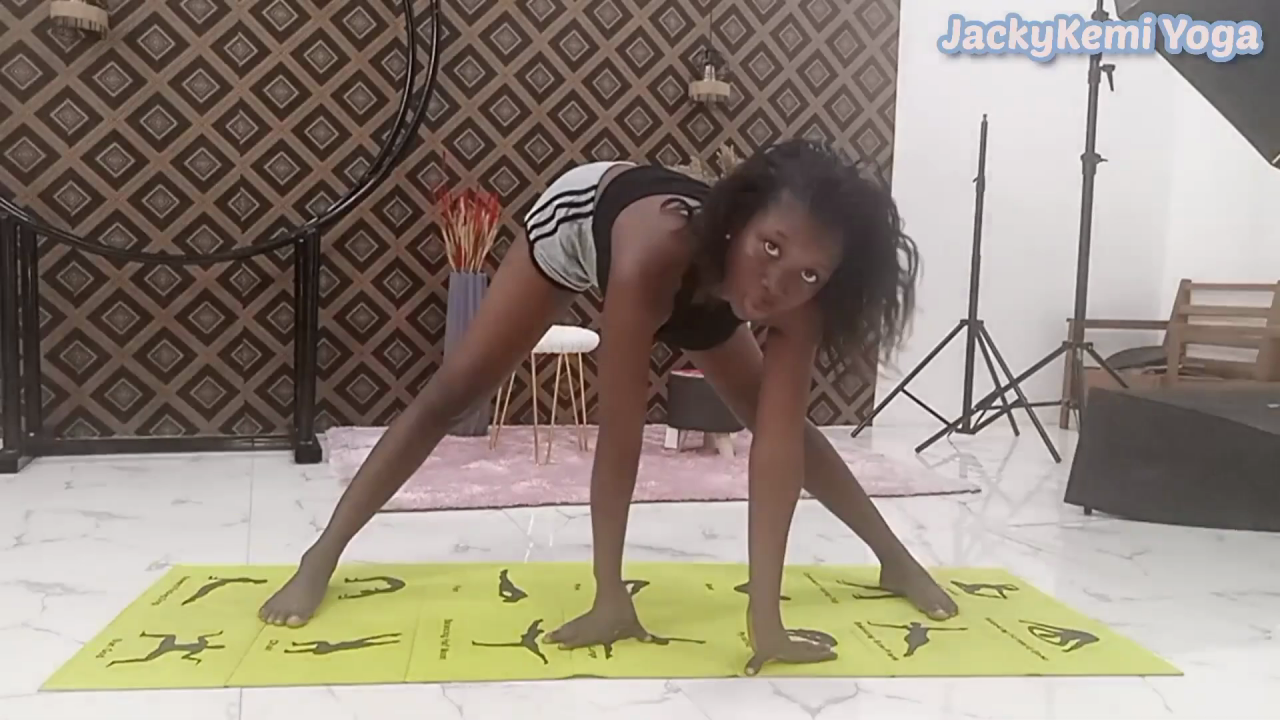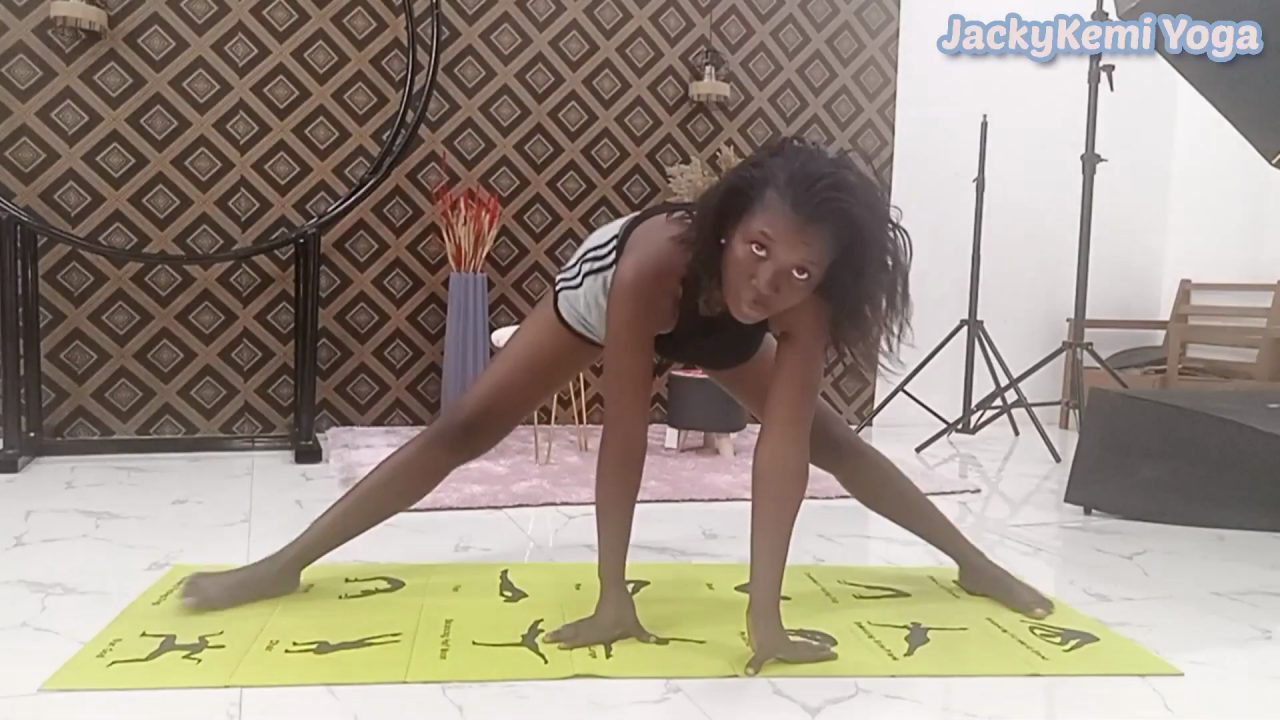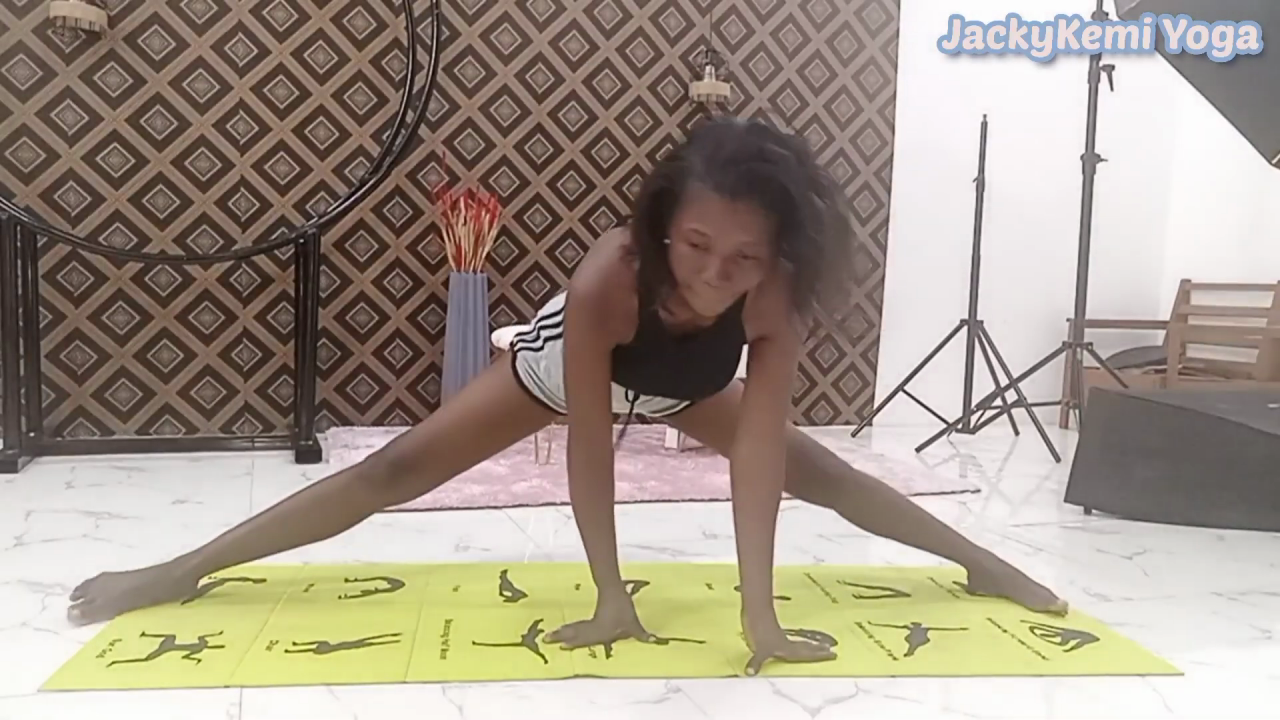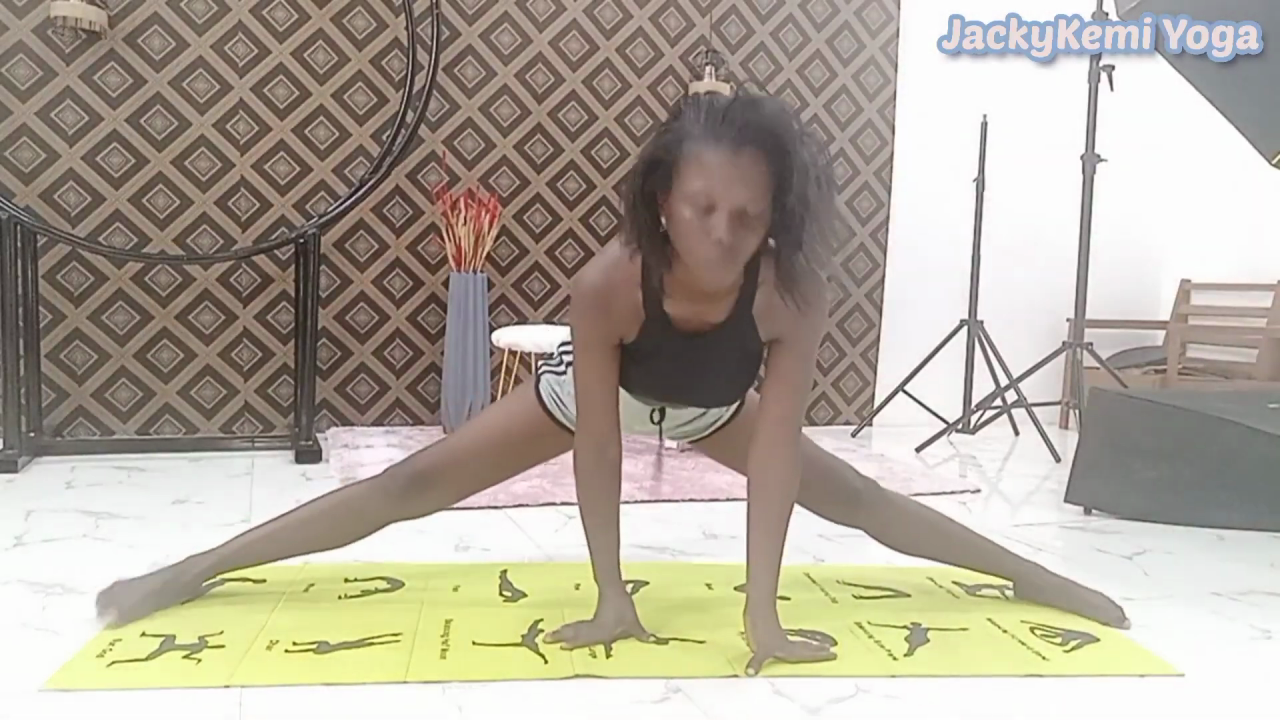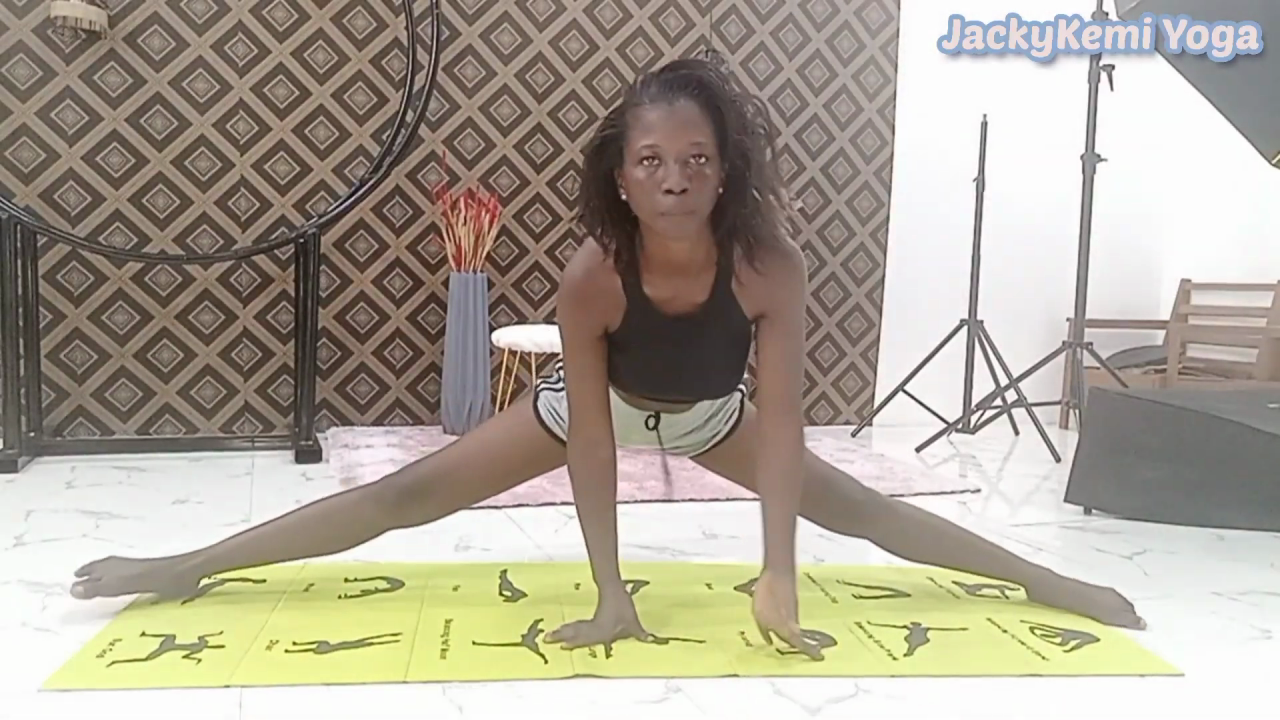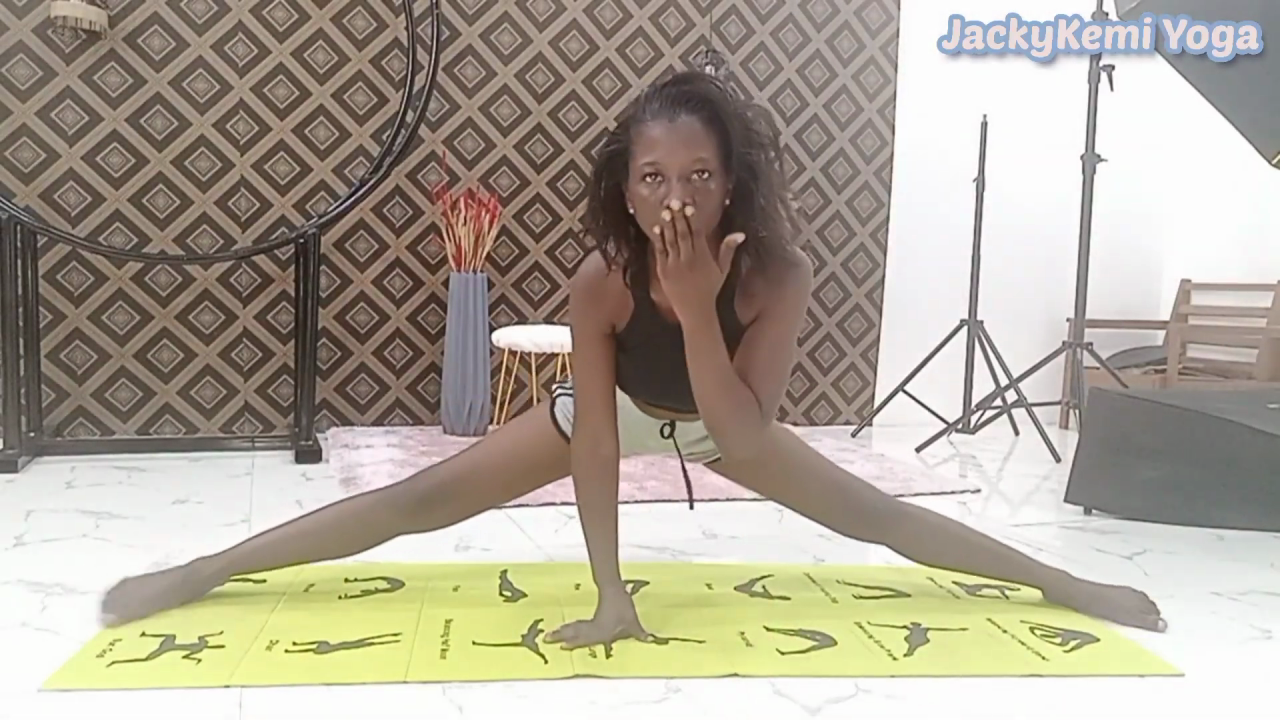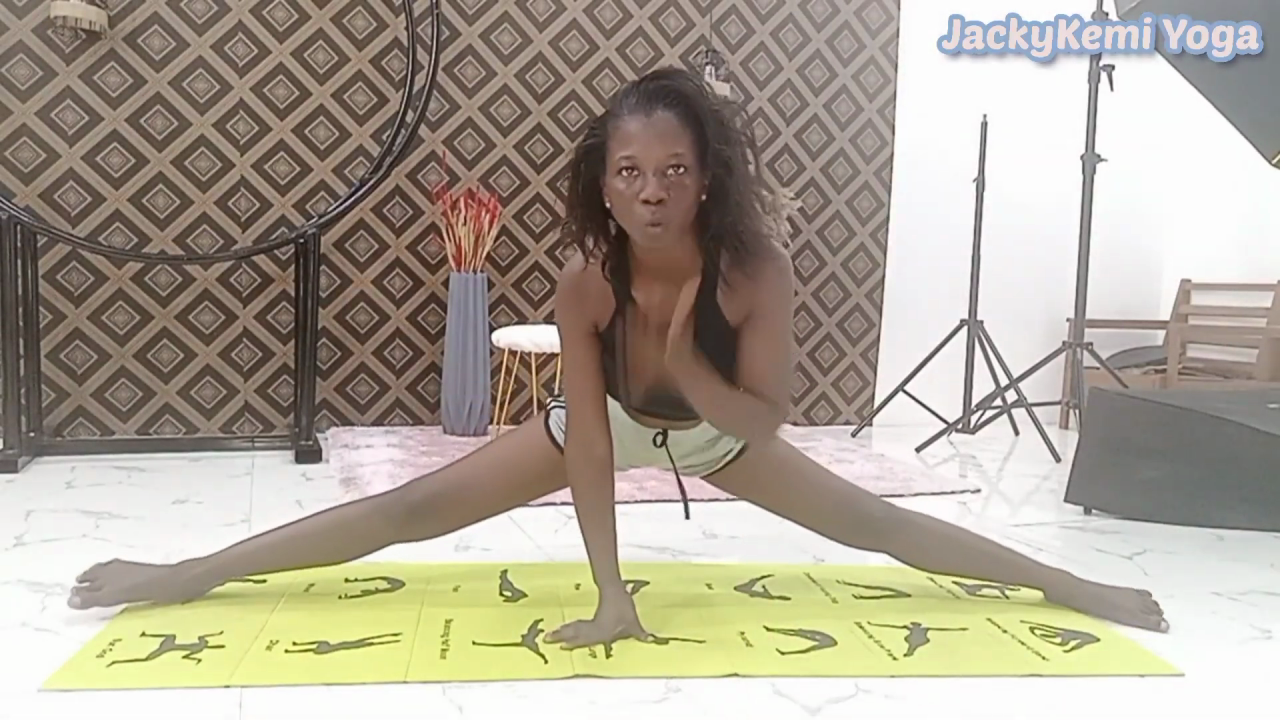
dt=0.7s
person 1, frame 1
left shoulder: (797, 300)
right shoulder: (657, 252)
left elbow: (778, 444)
right elbow: (620, 436)
left wrist: (766, 615)
right wrist: (609, 596)
left hip: (708, 278)
right hip: (582, 212)
left knee: (785, 419)
right knee: (453, 392)
left ankle: (896, 560)
right ankle: (321, 558)
person 1, frame 2
left shoulder: (808, 306)
right shoulder: (655, 261)
left elbow: (783, 453)
right elbow: (623, 441)
left wrist: (766, 616)
right wrist: (612, 600)
left hip: (721, 335)
right hip: (599, 288)
left knee: (832, 441)
right knee: (463, 430)
left ankle: (975, 564)
right ankle: (279, 565)
person 1, frame 3
left shoulder: (784, 298)
right shoulder: (606, 283)
left elbow: (760, 451)
right elbow: (590, 454)
left wrist: (758, 616)
right wrist: (609, 598)
left hip: (689, 389)
right hip: (563, 363)
left knee: (826, 474)
right knee: (398, 470)
left ankle: (984, 565)
right ankle: (182, 569)
person 1, frame 4
left shoulder: (796, 292)
right shoulder: (608, 282)
left elbow: (774, 454)
right elbow: (597, 450)
left wrist: (762, 618)
right wrist: (611, 598)
left hip: (710, 408)
right hip: (593, 392)
left knee: (859, 501)
right knee: (416, 482)
left ankle: (1040, 580)
right ankle: (193, 571)
person 1, frame 5
left shoulder: (770, 264)
right shoulder: (592, 277)
left elbow: (780, 419)
right elbow: (591, 443)
left wrist: (775, 577)
right wrist: (609, 598)
left hip: (712, 415)
right hip: (594, 405)
left knee: (863, 511)
right knee: (404, 494)
left ankle: (1054, 583)
right ankle: (180, 569)
person 1, frame 6
left shoulder: (778, 274)
right shoulder: (601, 280)
left elbow: (741, 435)
right elbow: (596, 444)
left wrist: (697, 308)
right wrist: (610, 598)
left hip: (720, 420)
right hip: (612, 410)
left knee: (873, 515)
right knee: (424, 498)
left ankle: (1070, 589)
right ankle: (201, 573)
person 1, frame 7
left shoulder: (757, 271)
right shoulder: (586, 279)
left elbow: (766, 408)
right elbow: (588, 439)
left wrist: (685, 367)
right wrist: (610, 593)
left hip: (717, 431)
right hip: (607, 423)
left knee: (878, 525)
right knee: (413, 507)
left ankle: (1075, 587)
right ankle: (185, 575)
